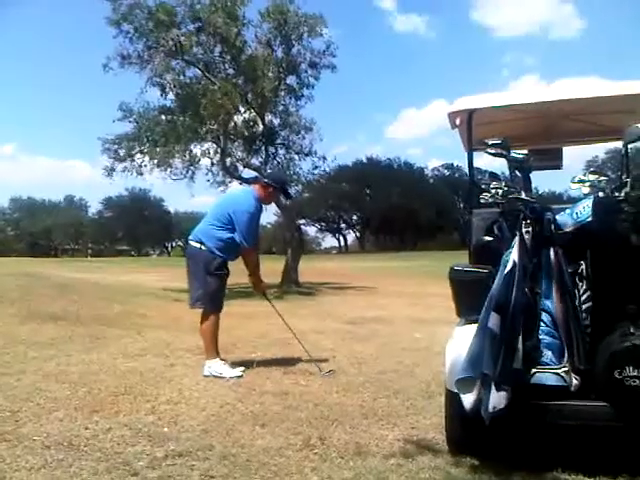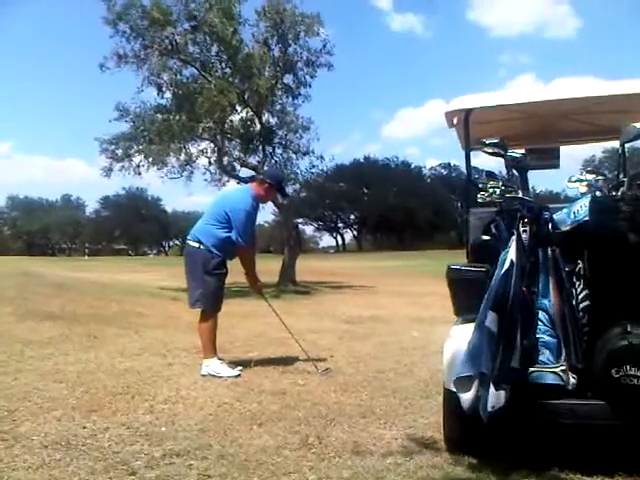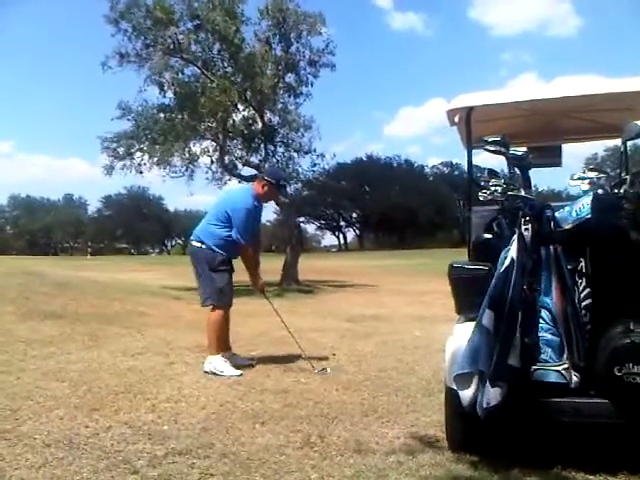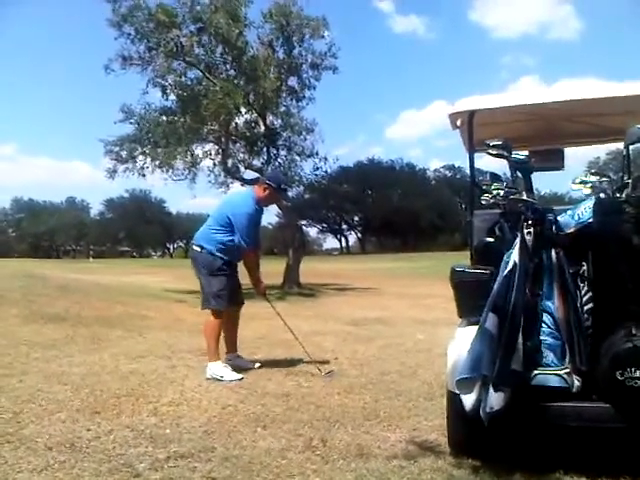
dt=1s
person 1, frame 1
left shoulder: (247, 195)
right shoulder: (247, 205)
left elbow: (251, 243)
right elbow: (247, 248)
left wrist: (255, 276)
right wrist: (256, 279)
left hip: (211, 253)
right hip: (205, 252)
left knee: (214, 308)
right knee: (210, 308)
left ankle: (215, 359)
right ankle: (212, 362)
person 1, frame 2
left shoulder: (247, 197)
right shoulder: (243, 203)
left elbow: (248, 241)
right elbow: (242, 245)
left wrist: (251, 274)
right wrist: (252, 277)
left hip: (211, 253)
right hip: (203, 252)
left knee: (213, 307)
right knee: (209, 307)
left ankle: (212, 358)
right ankle: (209, 362)
person 1, frame 3
left shoulder: (254, 201)
right shoulder: (243, 202)
left elbow: (254, 239)
right elbow: (244, 245)
left wrist: (257, 271)
right wrist: (255, 277)
left hip: (218, 252)
right hip: (207, 250)
left knee: (224, 303)
right knee: (219, 303)
left ankle: (226, 354)
right ankle: (213, 358)
person 1, frame 4
left shoulder: (254, 204)
right shoulder: (245, 207)
left elbow: (254, 245)
right elbow: (246, 249)
left wrist: (257, 277)
right wrist: (257, 281)
left hip: (222, 256)
right hip: (209, 254)
left knee: (233, 306)
right knee: (218, 308)
left ankle: (231, 356)
right ankle: (214, 364)
